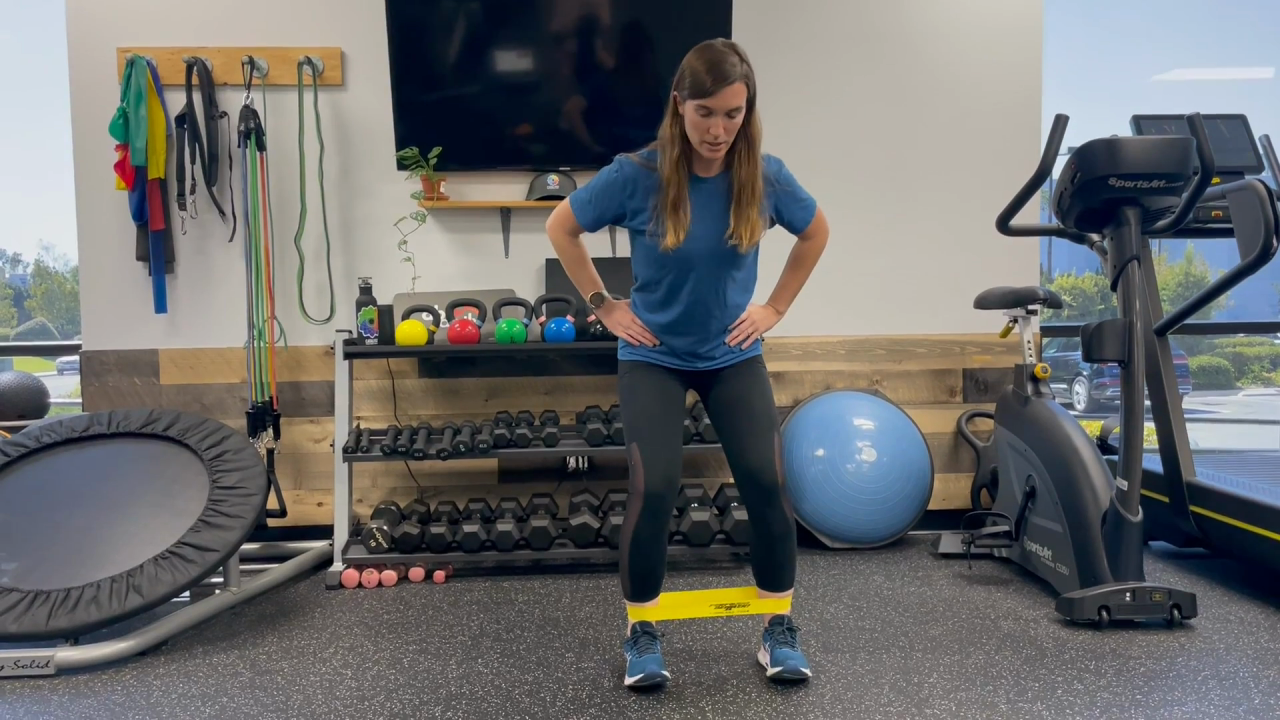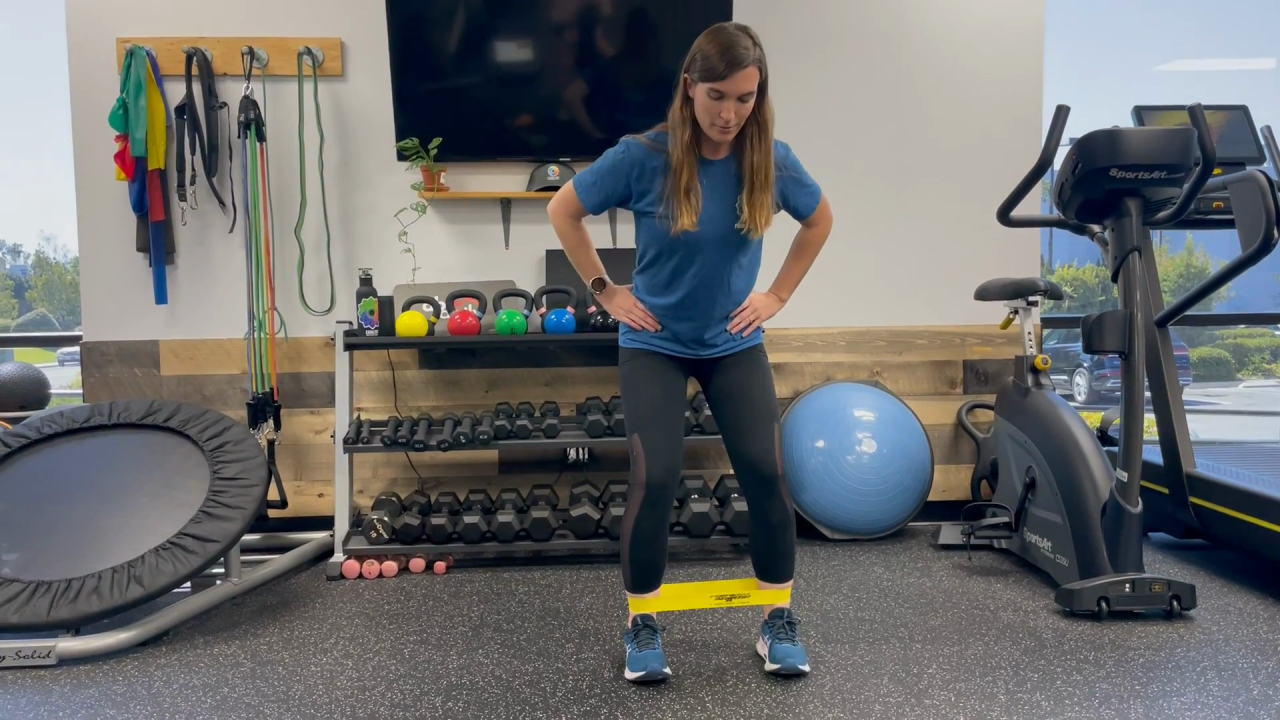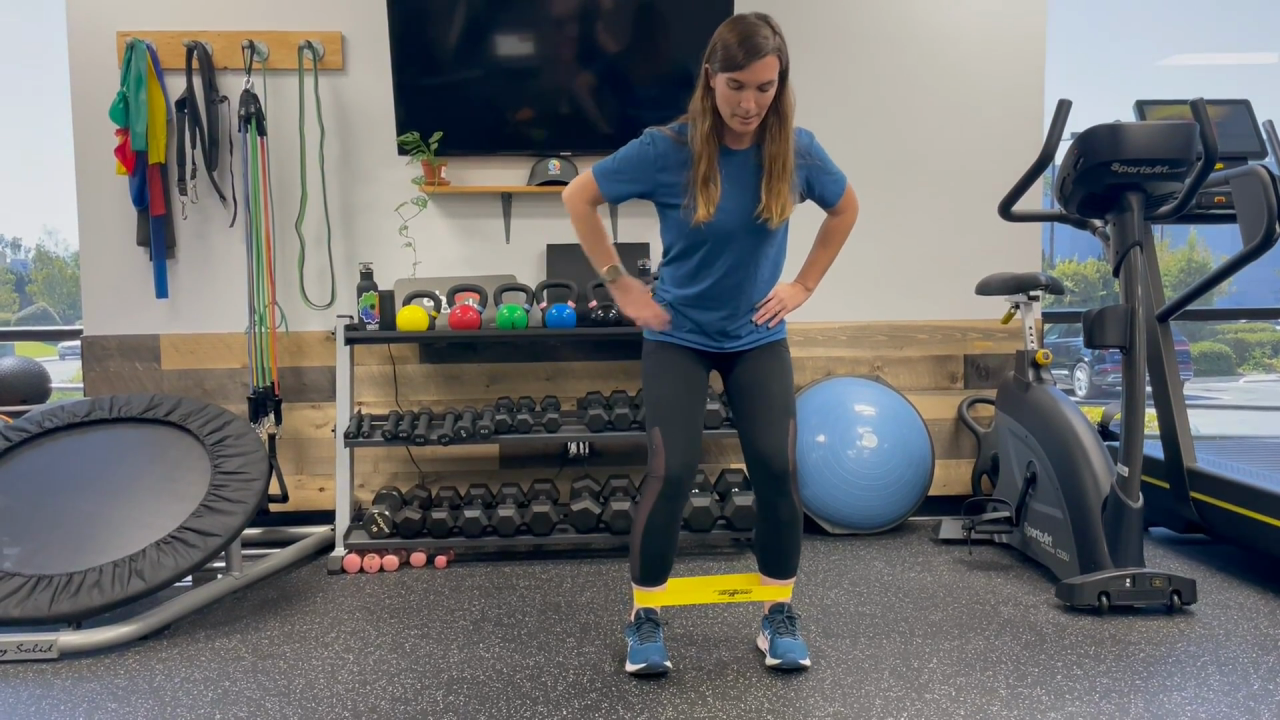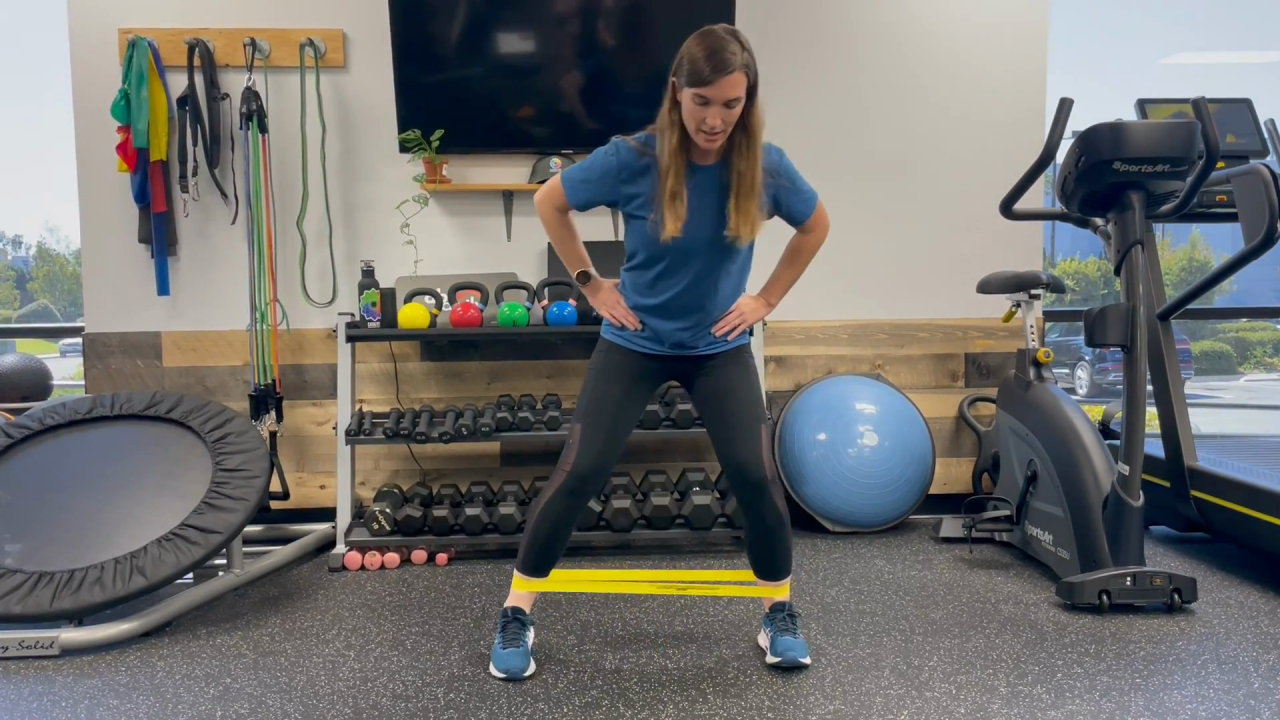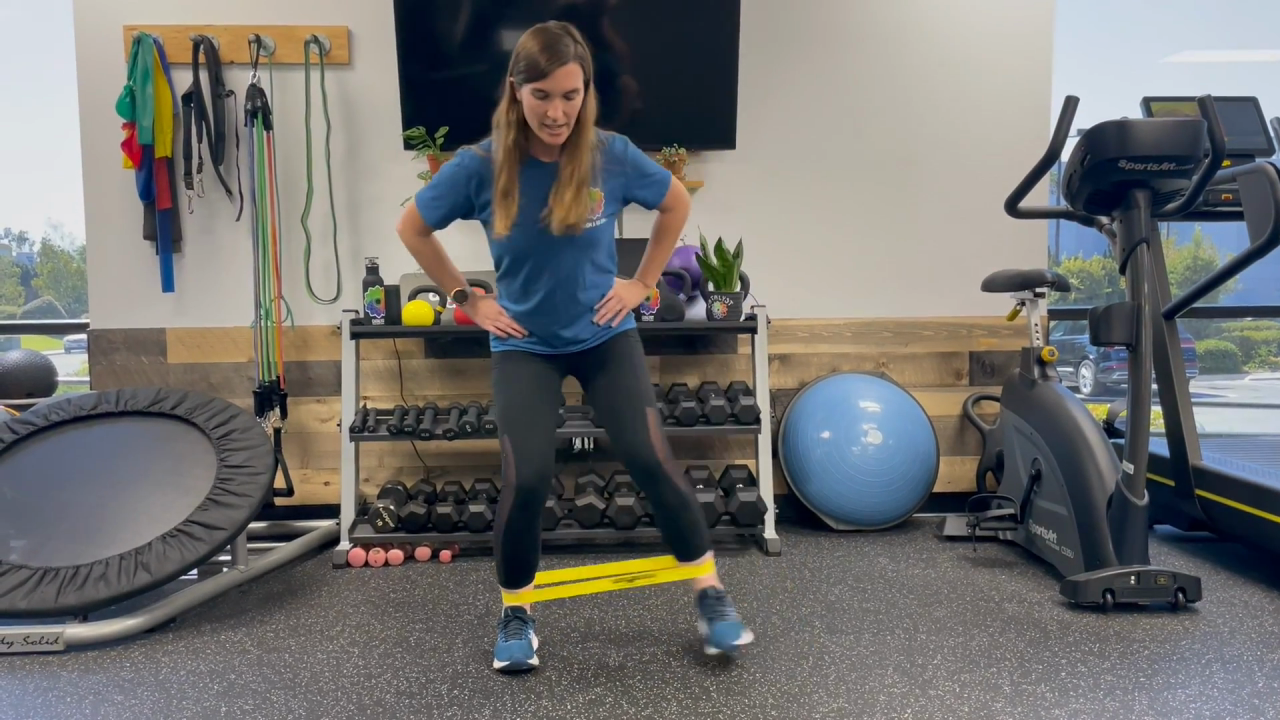
dt=1s
person 1, frame 1
left shoulder: (765, 177)
right shoulder: (635, 176)
left elbow: (816, 232)
right elbow: (561, 228)
left wrist: (775, 307)
right wrist: (603, 306)
left hip: (734, 355)
right hip: (653, 356)
left knee: (765, 482)
right knee: (654, 487)
left ankle: (779, 628)
right ankle: (641, 633)
person 1, frame 2
left shoulder: (771, 160)
right shoulder: (642, 156)
left elbow: (819, 219)
right elbow: (562, 211)
left wrist: (778, 294)
right wrist: (604, 290)
left hip: (735, 343)
right hip: (654, 343)
left knee: (766, 474)
right knee: (655, 479)
left ankle: (778, 620)
right ankle: (642, 625)
person 1, frame 3
left shoulder: (797, 151)
right shoulder: (666, 149)
left elbow: (845, 208)
right elbow: (578, 196)
left wrist: (804, 284)
right wrist: (618, 282)
left hip: (758, 336)
right hip: (677, 335)
left knee: (776, 470)
right knee: (672, 473)
left ankle: (779, 615)
right ankle: (646, 616)
person 1, frame 4
left shoulder: (765, 166)
right shoulder: (632, 159)
left elbow: (816, 226)
right elbow: (549, 203)
left wrist: (767, 299)
right wrist: (591, 284)
left hip: (719, 345)
right hip: (634, 341)
left knee: (755, 475)
right knee: (580, 472)
left ankle: (779, 613)
right ankle: (516, 611)
person 1, frame 5
left shoulder: (610, 155)
right shoulder: (480, 167)
left elbow: (676, 204)
right elbow: (412, 229)
left wrist: (641, 282)
right wrist: (466, 299)
left hip: (607, 334)
right hip: (525, 343)
left knee: (652, 461)
right knee: (526, 480)
left ankle: (710, 591)
right ankle: (515, 612)
